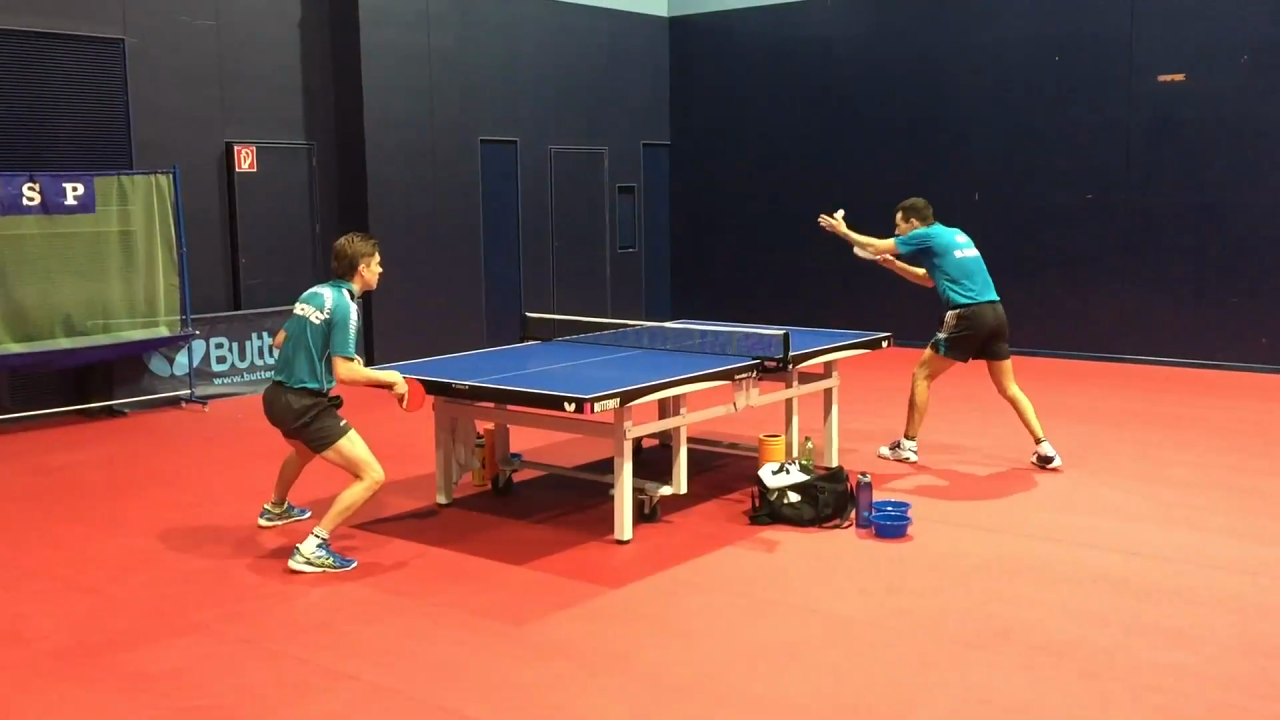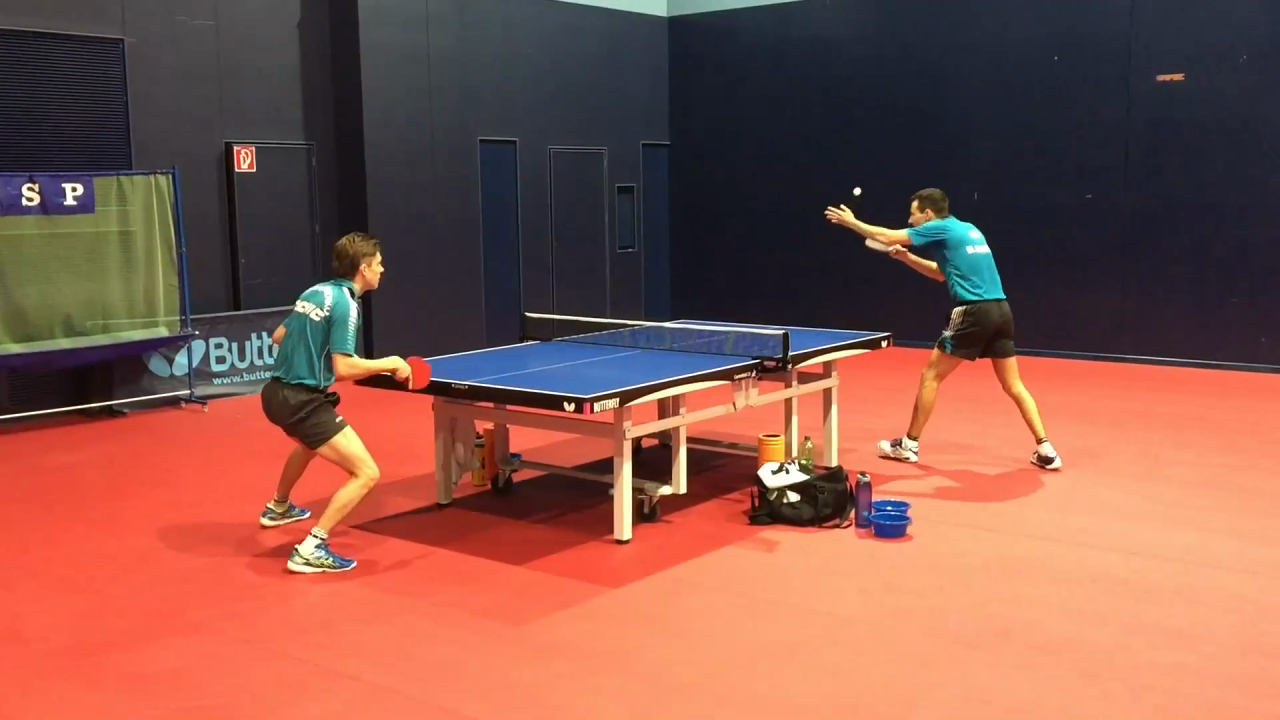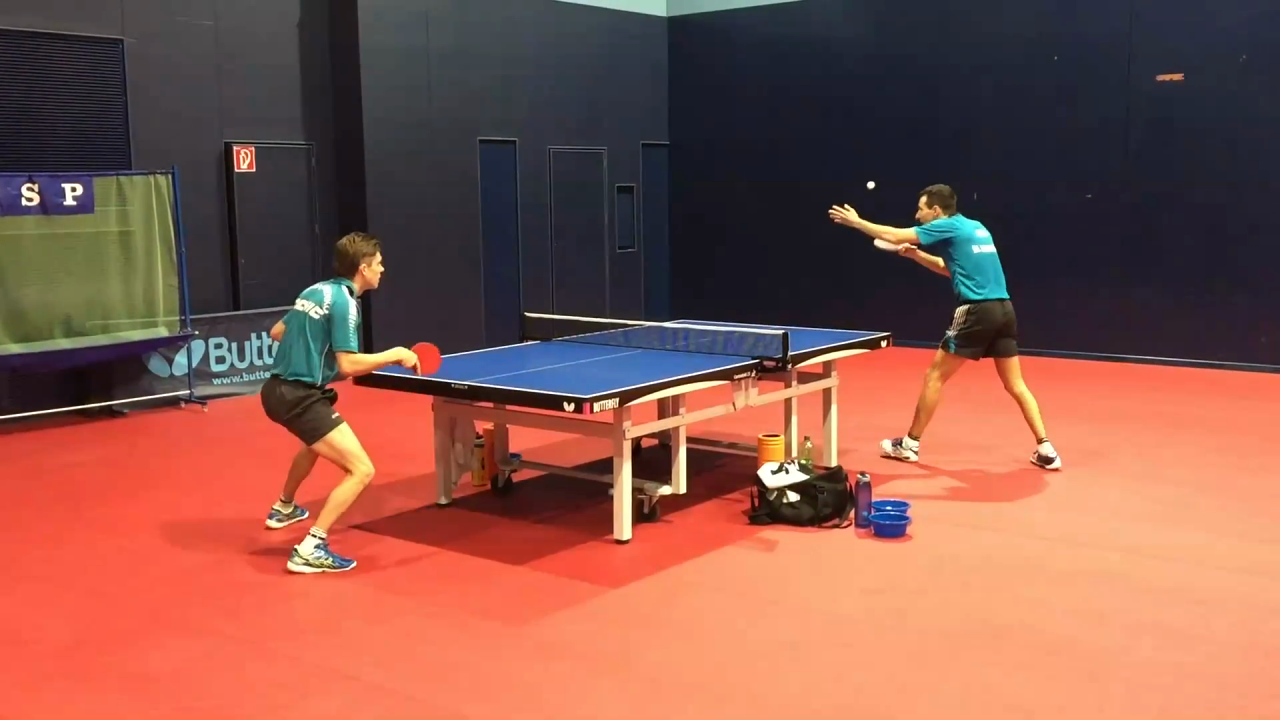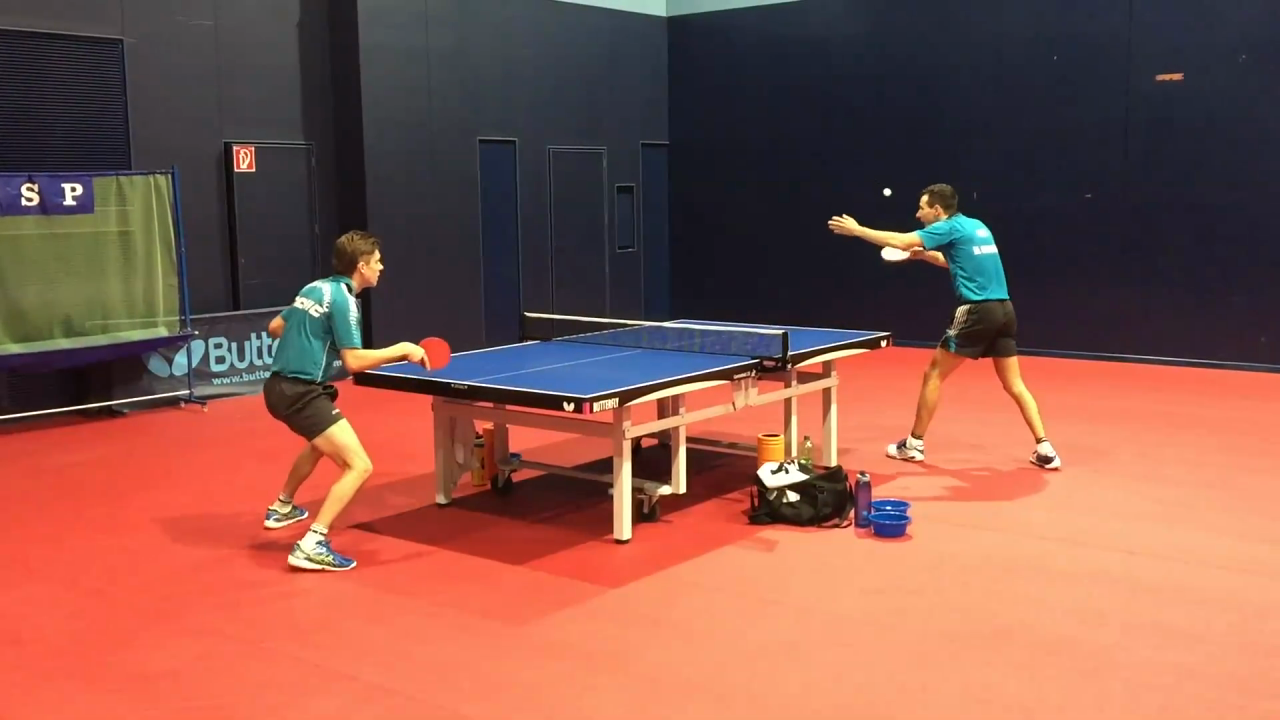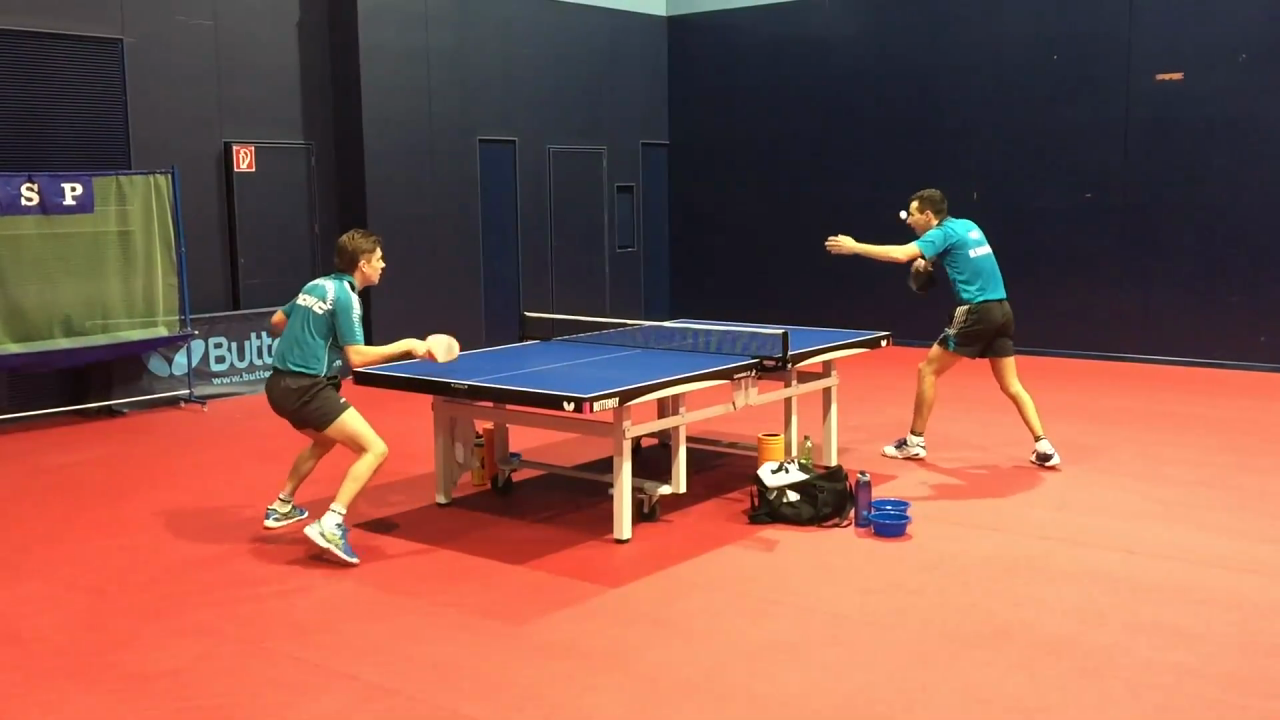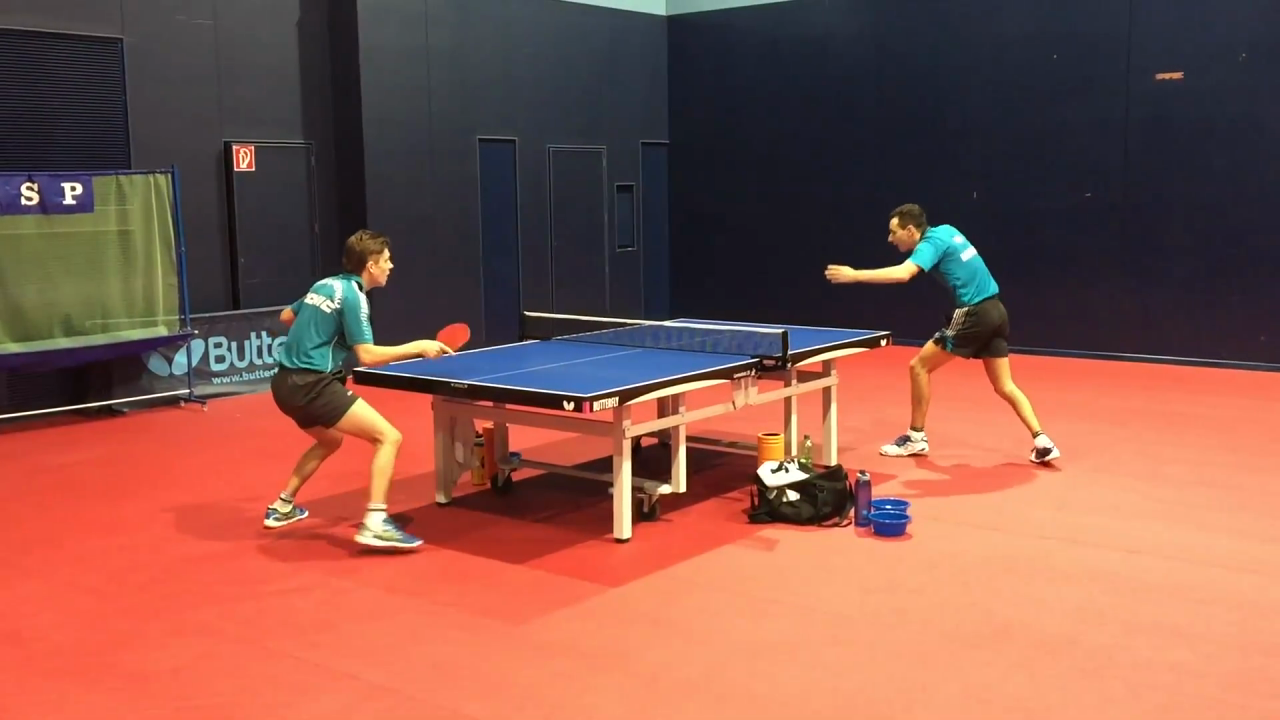
dt=0.1s
person 1, frame 1
left shoulder: (313, 294)
right shoulder: (344, 306)
left elbow: (280, 341)
right elbow: (344, 373)
right wrist: (390, 378)
left hip: (277, 396)
right hip: (306, 405)
left knee: (305, 449)
right knee: (371, 476)
left ankle: (276, 508)
right ankle: (311, 548)
person 1, frame 2
left shoulder: (314, 292)
right shoulder: (344, 303)
left elbow: (279, 336)
right elbow: (344, 369)
right wrist: (390, 364)
left hip: (276, 392)
right hip: (303, 400)
left knee: (309, 445)
right knee: (366, 473)
left ankle: (278, 507)
right ankle: (311, 549)
person 1, frame 3
left shoulder: (314, 290)
right shoulder: (343, 302)
left elbow: (277, 333)
right elbow: (349, 365)
right wrist: (396, 354)
left hip: (276, 390)
right hip: (300, 397)
left knee: (315, 443)
right knee: (361, 470)
left ankle: (283, 508)
right ankle: (311, 548)
person 1, frame 4
left shoulder: (313, 288)
right shoulder: (343, 299)
left elbow: (276, 327)
right elbow: (354, 361)
right wrist: (402, 350)
left hip: (277, 387)
right hip: (301, 393)
left knee: (319, 442)
right knee: (359, 466)
left ankle: (283, 507)
right ankle: (312, 543)
person 1, frame 5
left shoulder: (315, 285)
right shoulder: (345, 297)
left elbow: (276, 322)
right elbow: (357, 358)
right wrist: (407, 346)
left hip: (280, 383)
right hip: (305, 387)
left knee: (324, 441)
right knee: (375, 450)
left ankle: (281, 506)
right ankle: (330, 524)
person 1, frame 6
left shoulder: (324, 285)
right shoulder: (352, 296)
left elbow: (286, 317)
right elbow: (367, 356)
right wrist: (418, 347)
left hip: (285, 382)
right hip: (311, 385)
left knee: (330, 441)
right knee: (388, 437)
left ankle: (282, 505)
right ankle: (375, 521)
person 2, frame 1
left shoulder: (927, 236)
right shoulder: (955, 234)
left elbow: (878, 247)
left wrist: (843, 231)
right wrist: (897, 264)
left hip: (967, 315)
right hip: (995, 312)
left knee: (922, 374)
right knee: (1008, 388)
left ankle: (907, 446)
right ankle: (1044, 449)
person 2, frame 2
left shoulder: (941, 228)
right shoulder: (967, 229)
left elbow: (888, 236)
left wrist: (852, 222)
right wrist: (907, 258)
left hip: (974, 312)
right hip: (1000, 310)
left knee: (931, 376)
right knee: (1013, 386)
left ankle: (909, 445)
right ankle: (1045, 450)
person 2, frame 3
left shoulder: (948, 226)
right shoulder: (975, 227)
left elbow: (896, 236)
left wrist: (857, 222)
right wrist: (917, 254)
left hip: (976, 311)
right hip: (1004, 310)
left knee: (935, 376)
right knee: (1015, 385)
left ankle: (910, 444)
right ankle: (1045, 450)
person 2, frame 4
left shoulder: (949, 227)
right shoulder: (975, 226)
left elbow: (901, 241)
left wrist: (857, 230)
right wrist: (933, 255)
left hip: (977, 312)
right hip: (1003, 309)
left knee: (933, 374)
right knee: (1014, 385)
left ankle: (914, 444)
right ankle: (1044, 449)
person 2, frame 5
left shoulder: (943, 233)
right shoulder: (968, 226)
left elbow: (901, 254)
left wrist: (856, 248)
right wrist: (928, 260)
left hip: (976, 312)
right hip: (1001, 310)
left knee: (928, 370)
right knee: (1011, 385)
left ankle: (914, 442)
right ankle: (1043, 447)
person 2, frame 6
left shoulder: (931, 244)
right shoulder: (947, 231)
left elbow: (904, 272)
left wrist: (854, 275)
left hip: (972, 314)
right hip: (995, 311)
left knee: (919, 366)
right knee: (1004, 385)
left ankle: (916, 439)
right ankle: (1043, 445)
